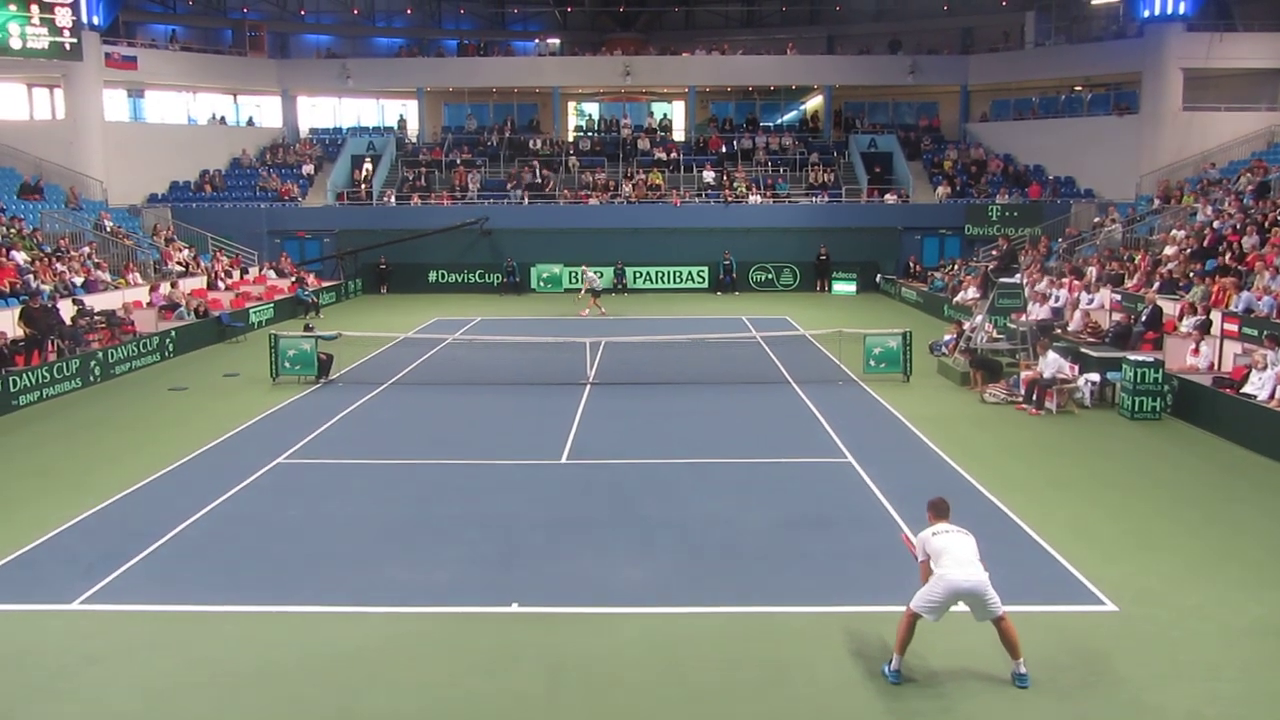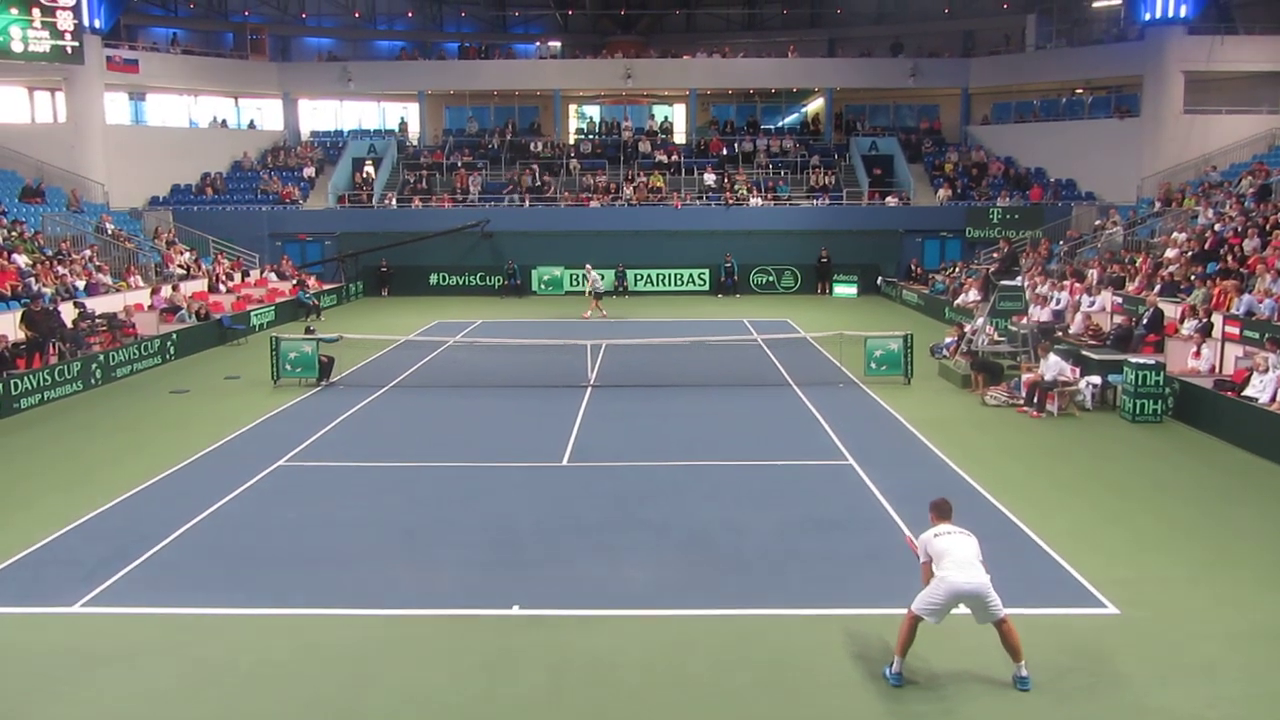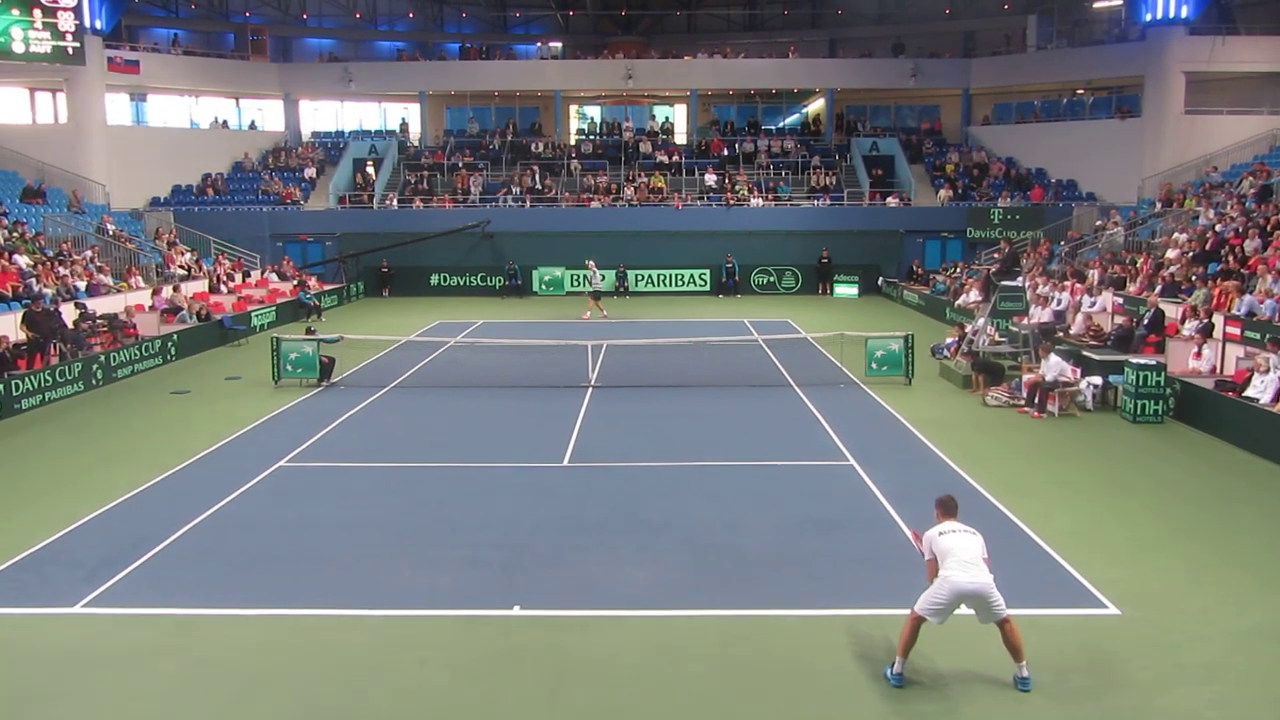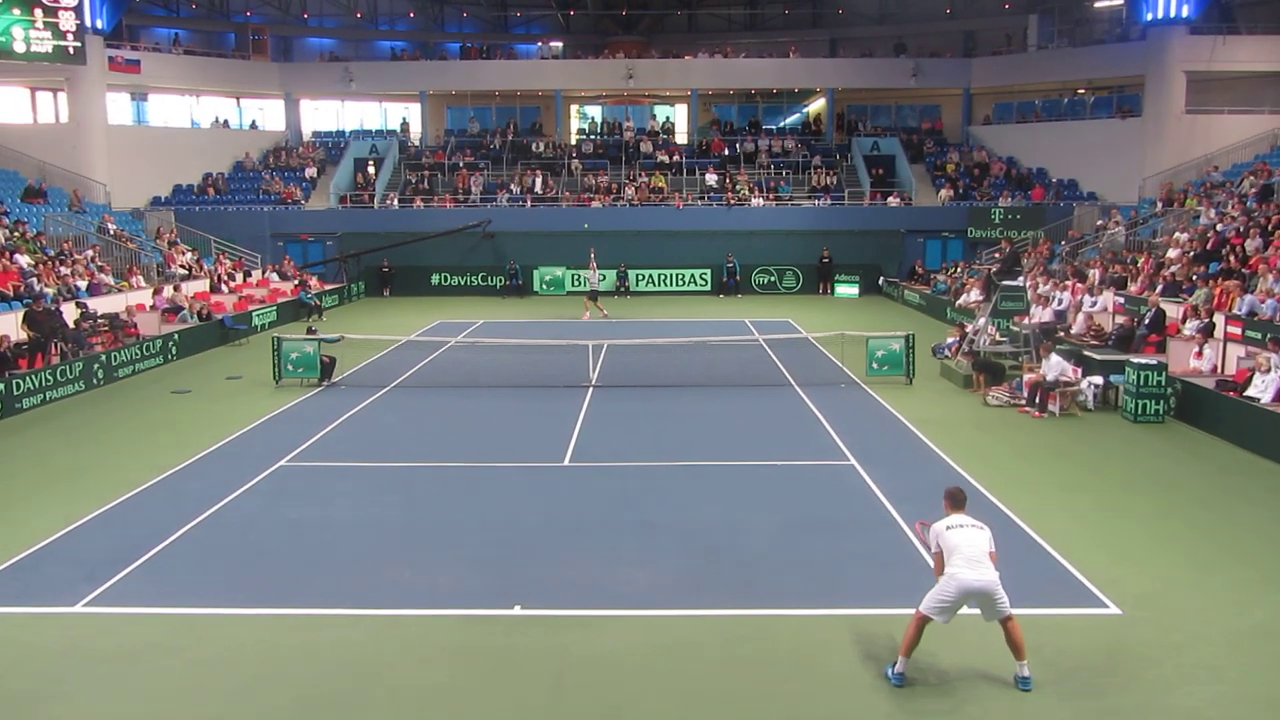
dt=0.2s
person 1, frame 1
left shoulder: (924, 535)
right shoulder: (967, 534)
left elbow: (926, 579)
left hip: (947, 580)
right hip: (978, 580)
left knee: (910, 615)
right knee: (1001, 619)
left ankle: (894, 668)
right ankle: (1020, 672)
person 1, frame 2
left shoulder: (926, 537)
right shoulder: (969, 536)
left elbow: (928, 580)
left hip: (948, 582)
right hip: (979, 582)
left knee: (912, 617)
right knee: (1002, 622)
left ankle: (895, 671)
right ankle: (1022, 674)
person 1, frame 3
left shoulder: (931, 534)
right shoulder: (975, 534)
left elbow: (932, 577)
left hip: (951, 582)
right hip: (983, 582)
left knee: (914, 618)
right knee: (1005, 622)
left ankle: (897, 672)
right ankle: (1023, 675)
person 1, frame 4
left shoulder: (938, 527)
right shoulder: (983, 528)
left elbow: (939, 570)
left hip: (957, 580)
right hip: (989, 580)
left knee: (919, 619)
right knee: (1008, 620)
left ankle: (898, 672)
right ankle: (1024, 675)
